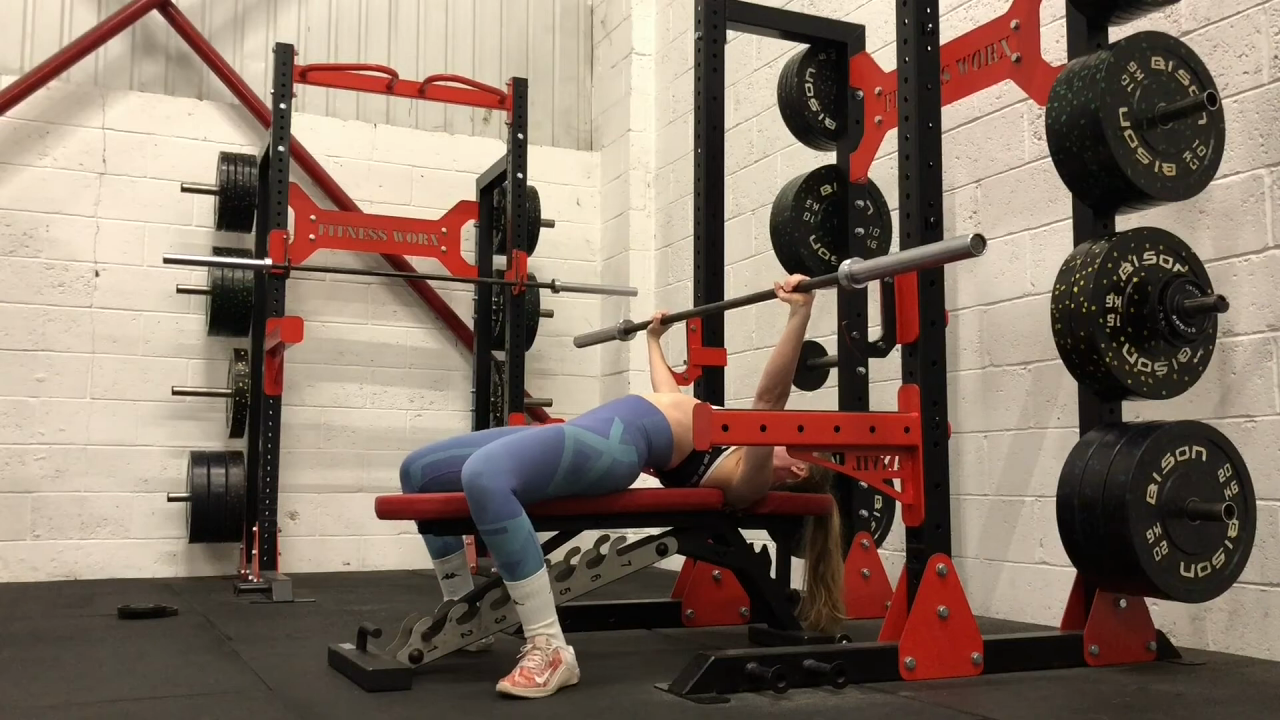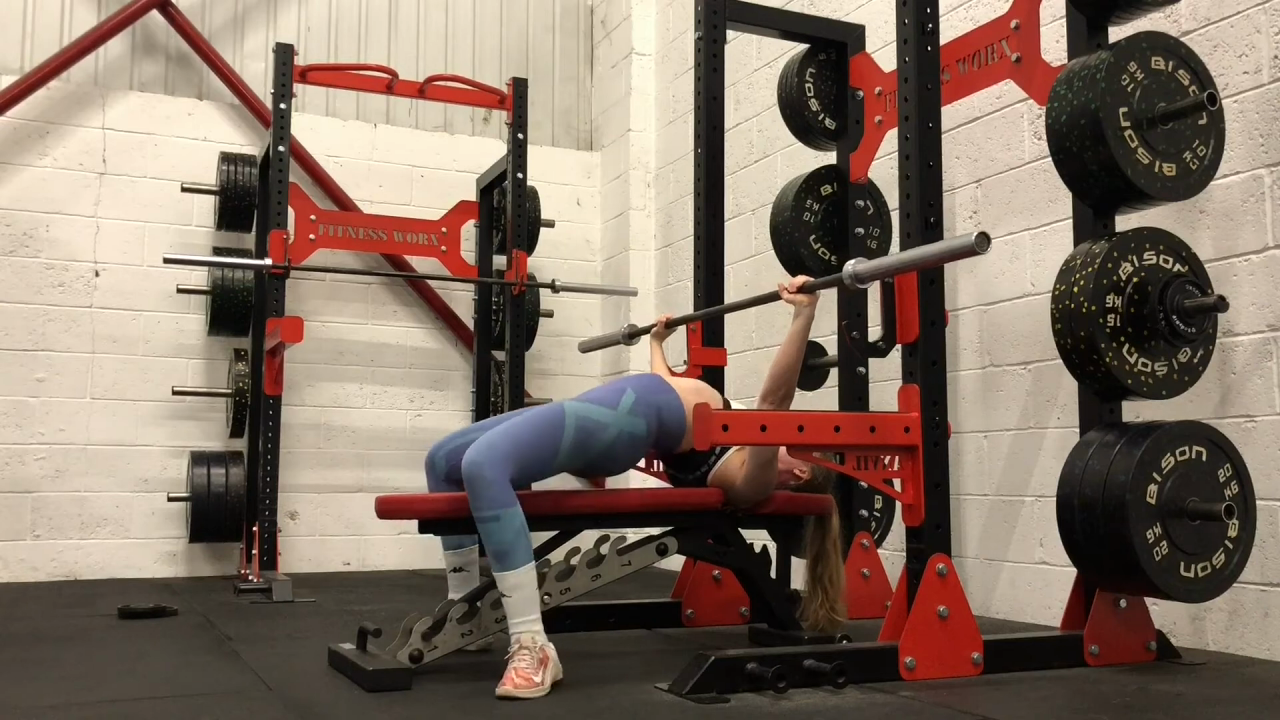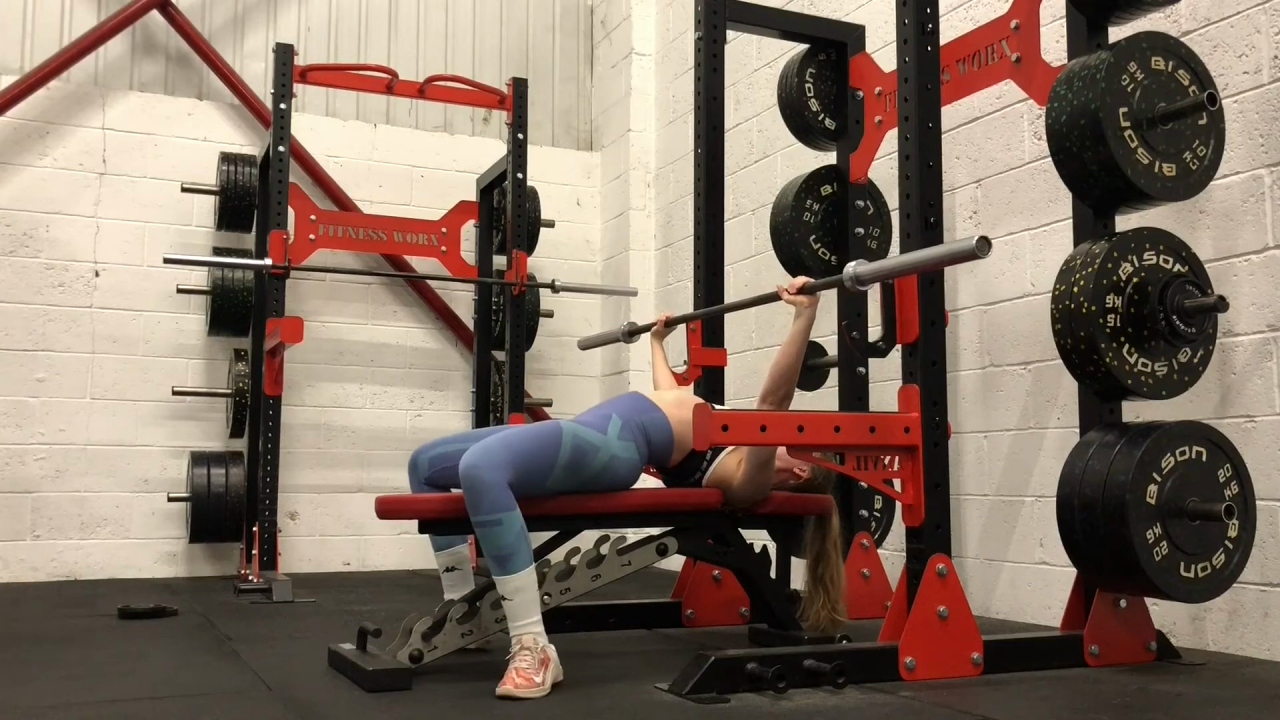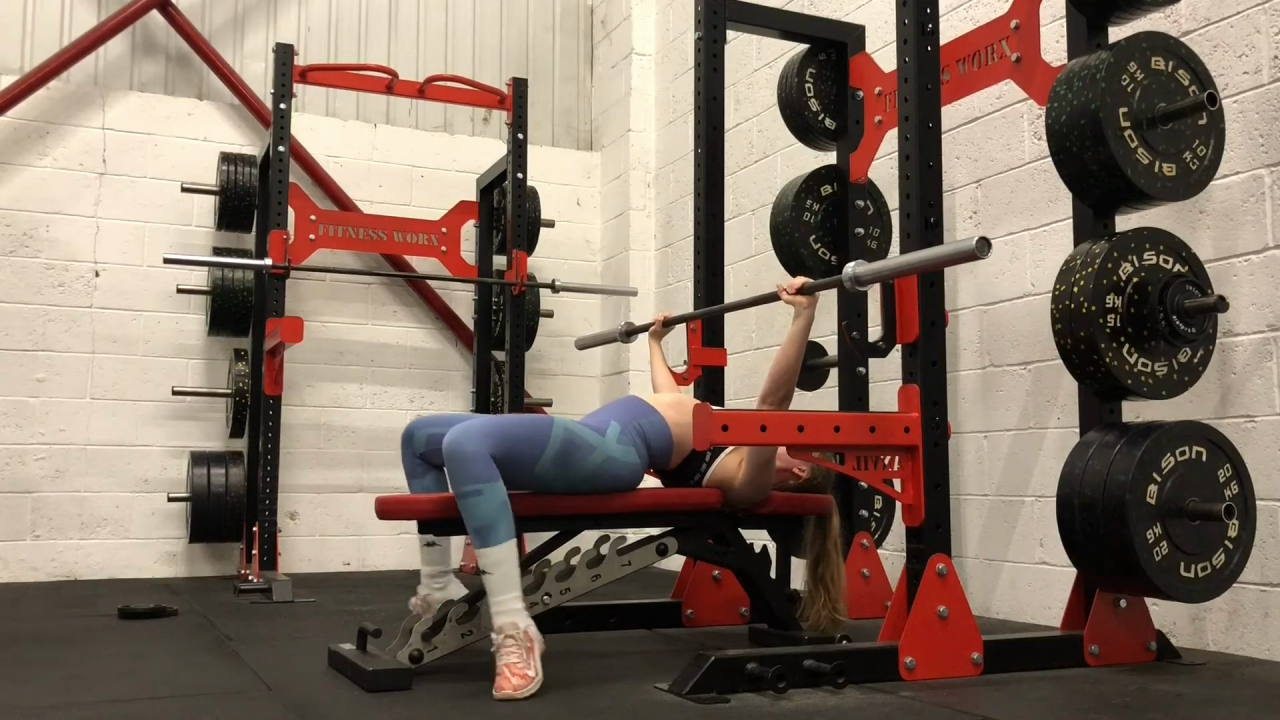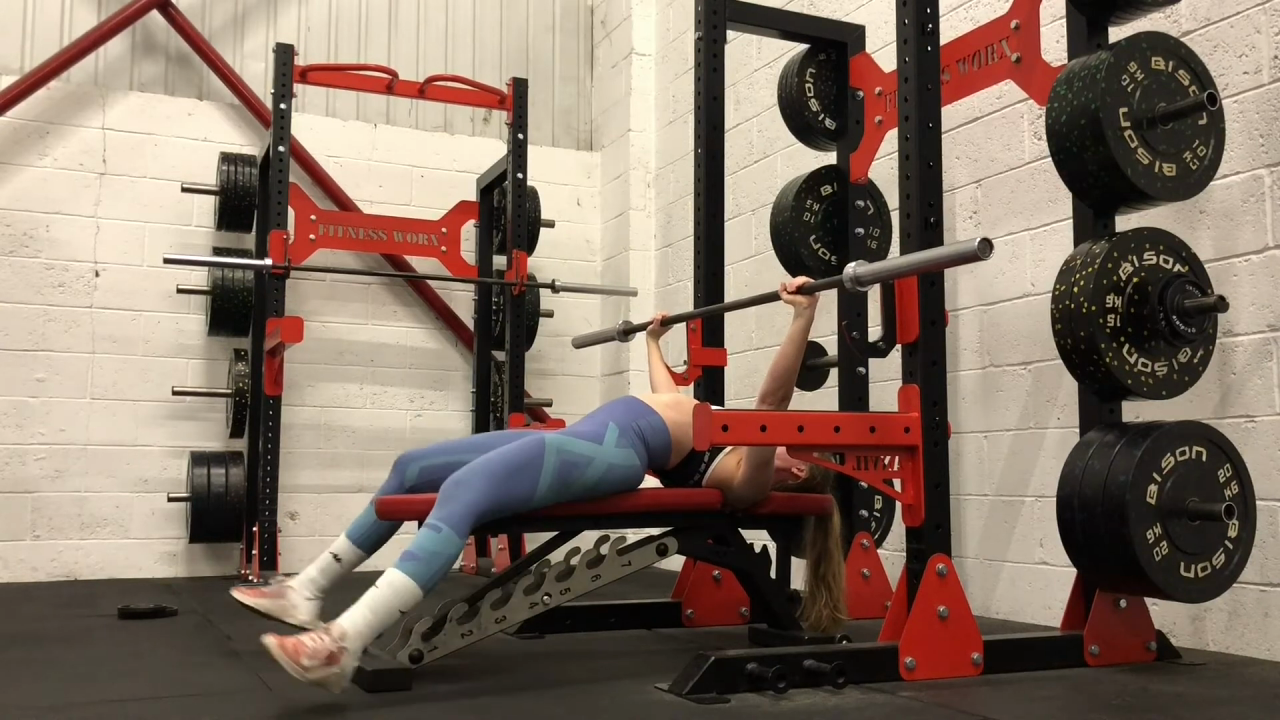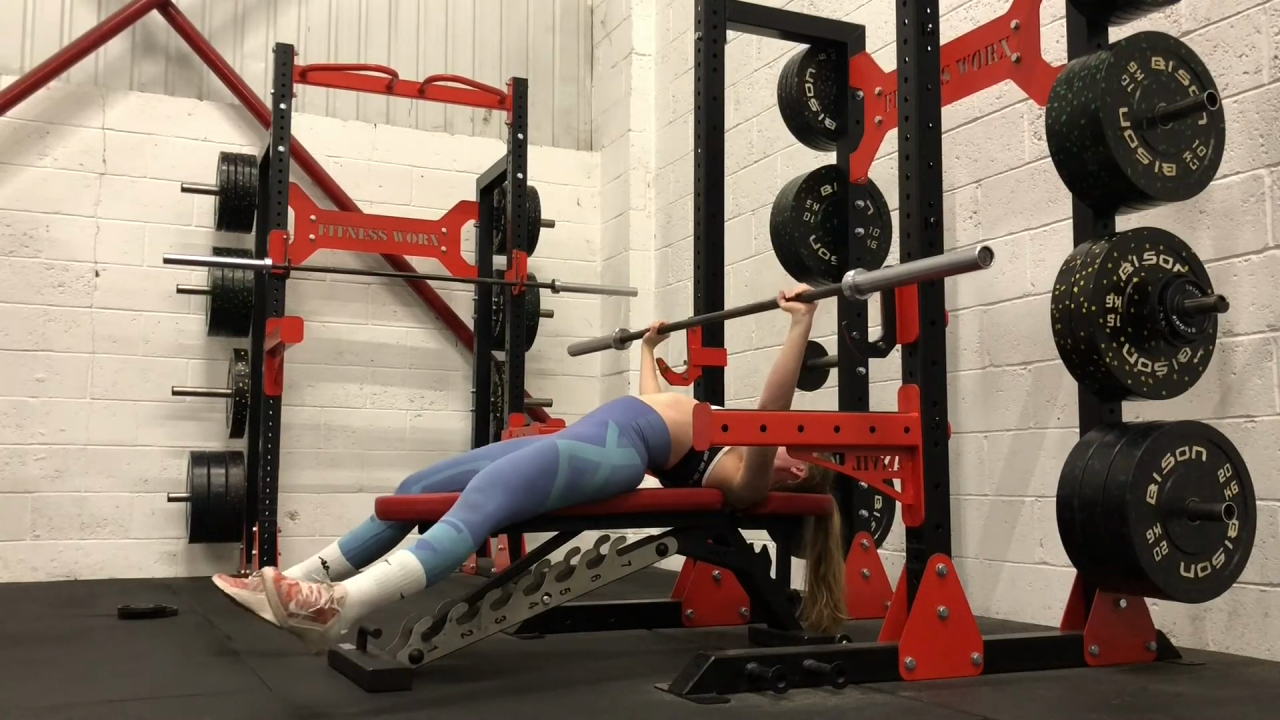
dt=0.4s
person 1, frame 1
left shoulder: (751, 479)
right shoulder: (723, 454)
left elbow: (769, 399)
right elbow: (668, 398)
left wrist: (799, 314)
right wrist: (654, 339)
left knee: (483, 476)
right knee: (418, 471)
left ankle: (550, 649)
person 1, frame 2
left shoulder: (754, 480)
right shoulder: (723, 454)
left elbow: (774, 399)
right elbow: (666, 386)
left wrist: (803, 315)
right wrist: (656, 342)
left knee: (482, 465)
right knee: (443, 462)
left ankle: (532, 649)
person 1, frame 3
left shoulder: (751, 479)
right shoulder: (722, 453)
left elbow: (774, 400)
right elbow: (668, 398)
left wrist: (804, 316)
right wrist: (657, 342)
left knee: (481, 468)
right knee: (426, 465)
left ankle: (533, 648)
person 1, frame 4
left shoulder: (750, 481)
right shoulder: (724, 449)
left elbow: (773, 399)
right elbow: (667, 397)
left wrist: (803, 315)
right wrist: (656, 341)
left knee: (466, 442)
right knee: (420, 437)
left ankle: (516, 632)
right ankle: (439, 588)
person 1, frame 5
left shoulder: (749, 482)
right shoulder: (718, 446)
left elbow: (772, 401)
right elbow: (665, 397)
left wrist: (802, 318)
right wrist: (652, 340)
left knee: (459, 496)
right knee: (413, 467)
left ankle: (342, 642)
right ankle: (306, 592)
person 1, frame 6
left shoulder: (748, 482)
right shoulder: (724, 453)
left elbow: (773, 406)
right elbow: (655, 403)
left wrist: (801, 324)
right wrist: (649, 350)
left knee: (476, 507)
right knee: (416, 490)
left ankle: (335, 606)
right ankle: (298, 582)
